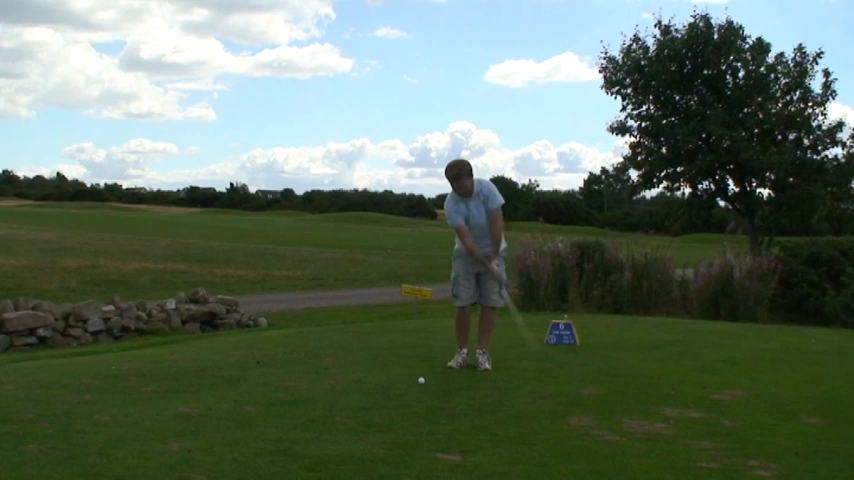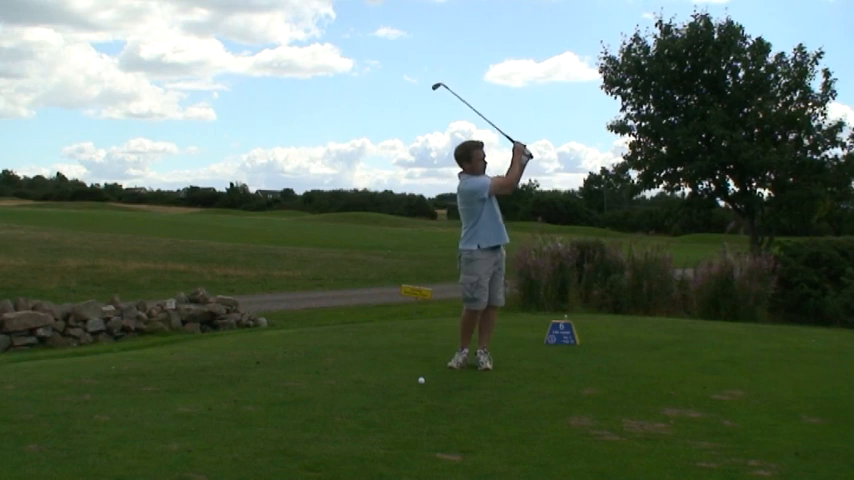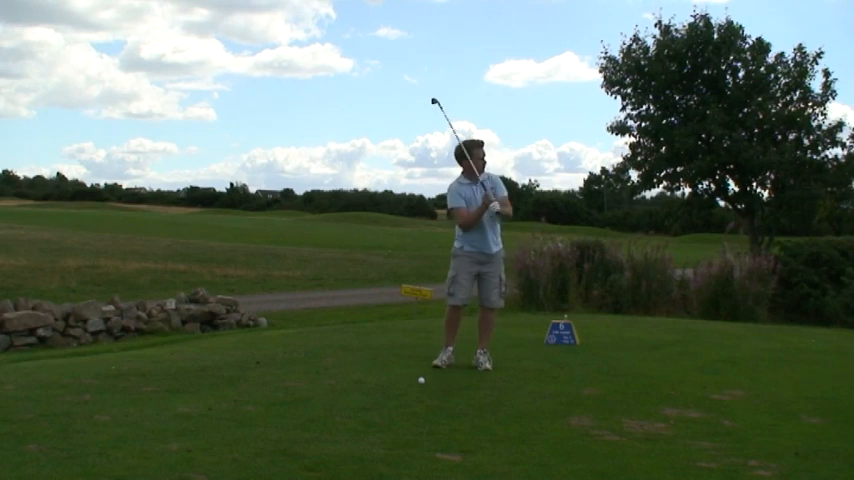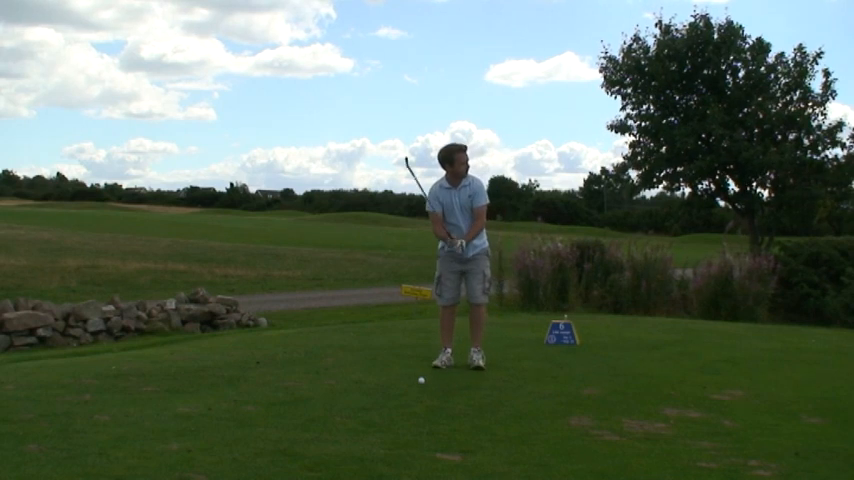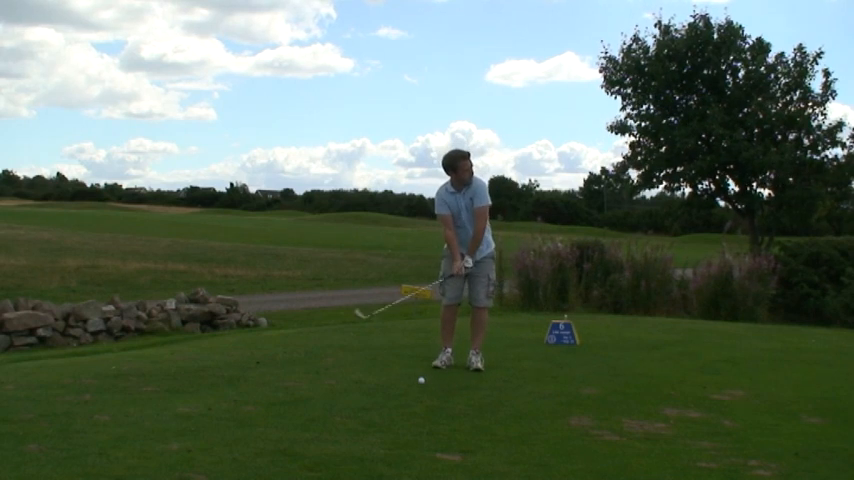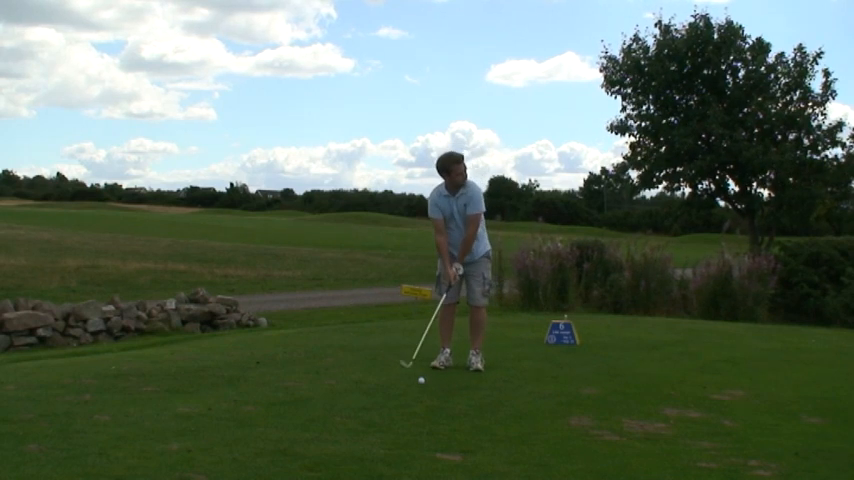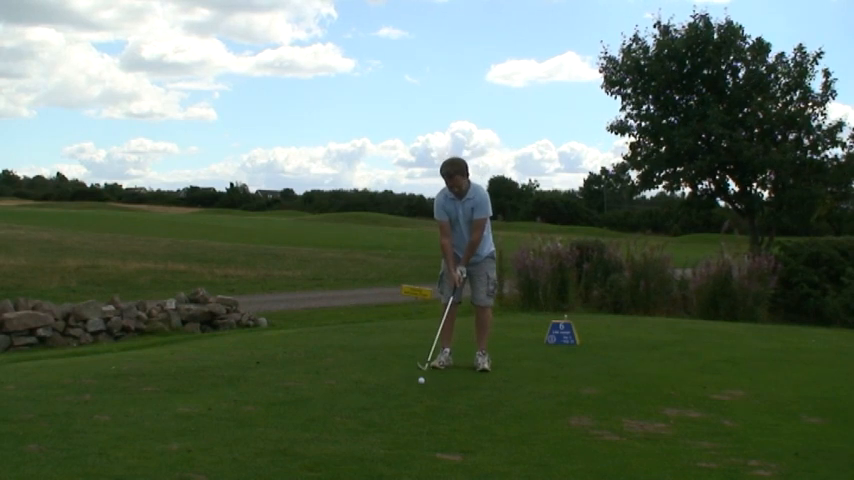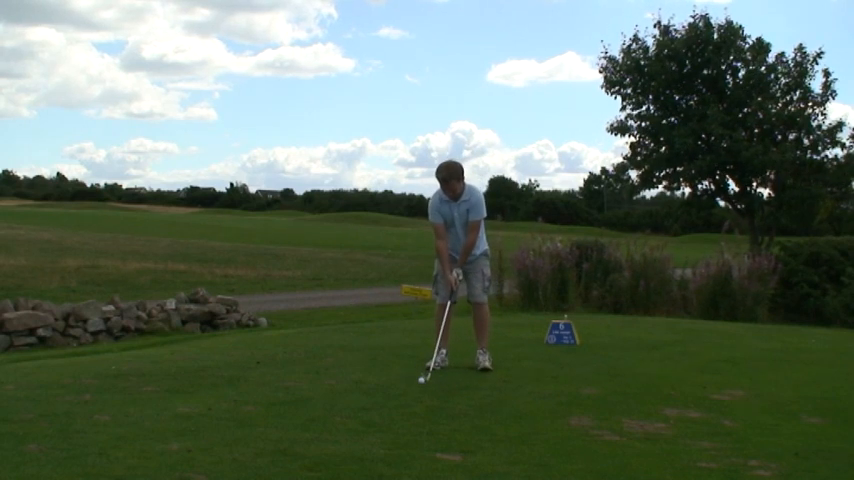
dt=0.5s
person 1, frame 1
left shoulder: (487, 187)
right shoulder: (451, 204)
left elbow: (497, 224)
right elbow: (466, 240)
left wrist: (494, 258)
right wrist: (485, 264)
left hip: (493, 253)
right hip: (465, 255)
left knee: (491, 305)
right knee: (462, 305)
left ankle: (482, 352)
right ankle: (462, 351)
person 1, frame 2
left shoulder: (479, 177)
right shoulder: (469, 186)
left elbow: (507, 188)
right elbow: (507, 182)
left wrist: (521, 162)
right wrist: (516, 155)
left hip: (495, 250)
right hip: (475, 254)
left knee: (492, 305)
right knee: (474, 305)
left ankle: (483, 352)
right ankle: (463, 350)
person 1, frame 3
left shoulder: (494, 181)
right shoulder: (455, 189)
left elbow: (508, 210)
right elbow: (463, 224)
left wrist: (498, 208)
right wrist: (481, 209)
left hip: (492, 252)
right hip: (465, 252)
left knee: (490, 305)
right knee: (456, 303)
left ankle: (482, 352)
right ankle: (448, 351)
person 1, frame 4
left shoulder: (476, 185)
right shoulder: (436, 190)
left elbow: (480, 221)
right elbow: (437, 227)
left wrist: (464, 241)
right wrist: (451, 240)
left hip: (476, 251)
right hip: (448, 254)
left knee: (478, 302)
right knee: (447, 303)
left ankle: (476, 351)
right ankle: (446, 352)
person 1, frame 5
left shoulder: (479, 186)
right shoulder: (442, 194)
left elbow: (481, 225)
right elbow: (448, 230)
left wrist: (469, 258)
right wrist: (457, 259)
left hip: (482, 254)
right hip: (454, 254)
left knee: (480, 304)
right knee: (449, 303)
left ankle: (475, 353)
right ankle: (446, 352)
person 1, frame 6
left shoulder: (473, 192)
right shoulder: (435, 197)
left elbow: (471, 232)
right elbow: (440, 234)
left wrist: (459, 263)
right wrist: (448, 267)
left hip: (476, 255)
right hip: (450, 254)
left knee: (478, 304)
right knee: (447, 303)
left ankle: (475, 353)
right ankle: (445, 352)
person 1, frame 7
left shoulder: (480, 195)
right shoulder: (441, 199)
left elbow: (476, 235)
right elbow: (445, 237)
left wrist: (463, 266)
right wrist: (452, 269)
left hip: (481, 255)
right hip: (454, 255)
left knee: (483, 304)
right knee: (448, 302)
left ankle: (482, 354)
right ankle: (445, 352)
person 1, frame 8
left shoulder: (475, 197)
right shoulder: (435, 201)
left elbow: (472, 236)
right elbow: (440, 239)
left wrist: (459, 267)
right wrist: (448, 272)
left hip: (475, 254)
right hip: (448, 255)
left knee: (479, 301)
right knee: (443, 302)
left ankle: (483, 352)
right ankle: (442, 352)
